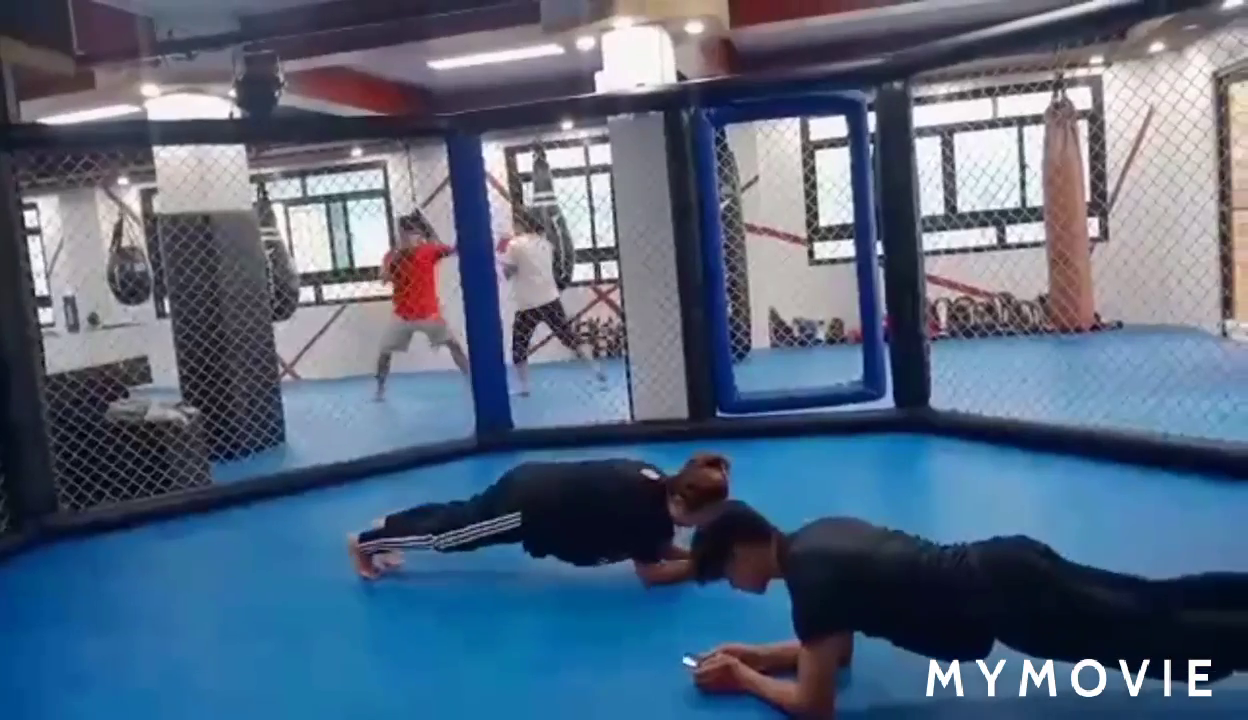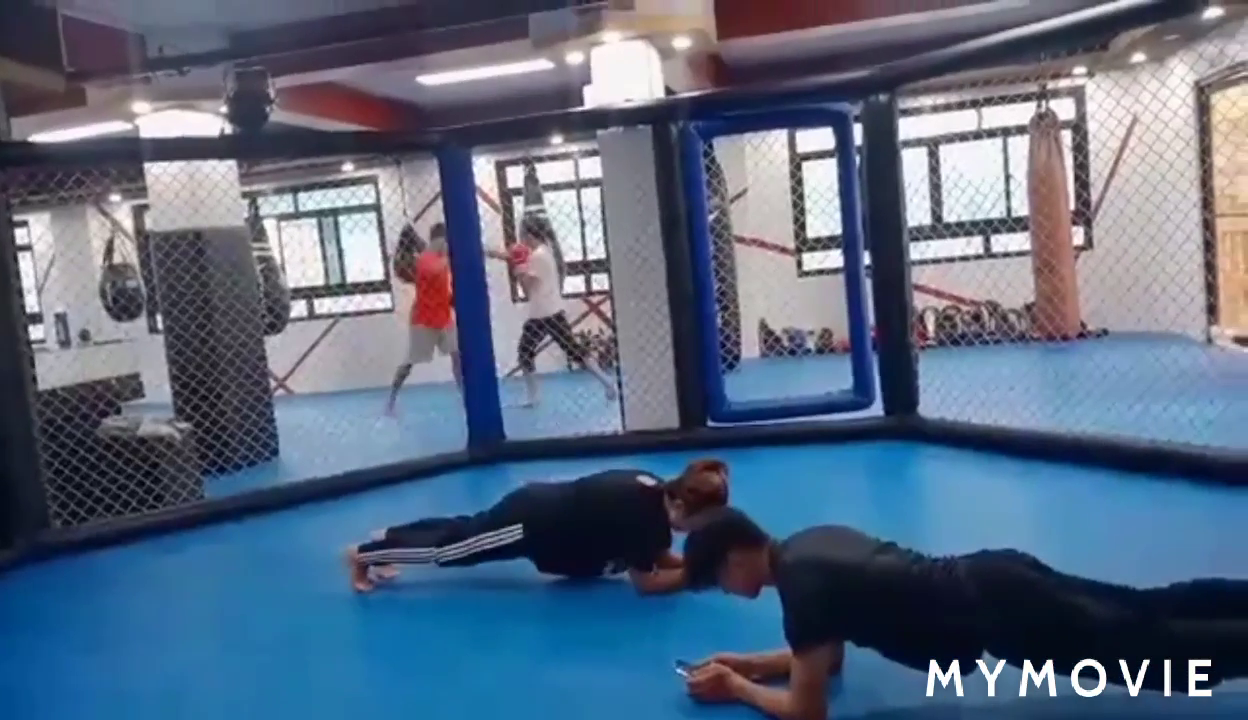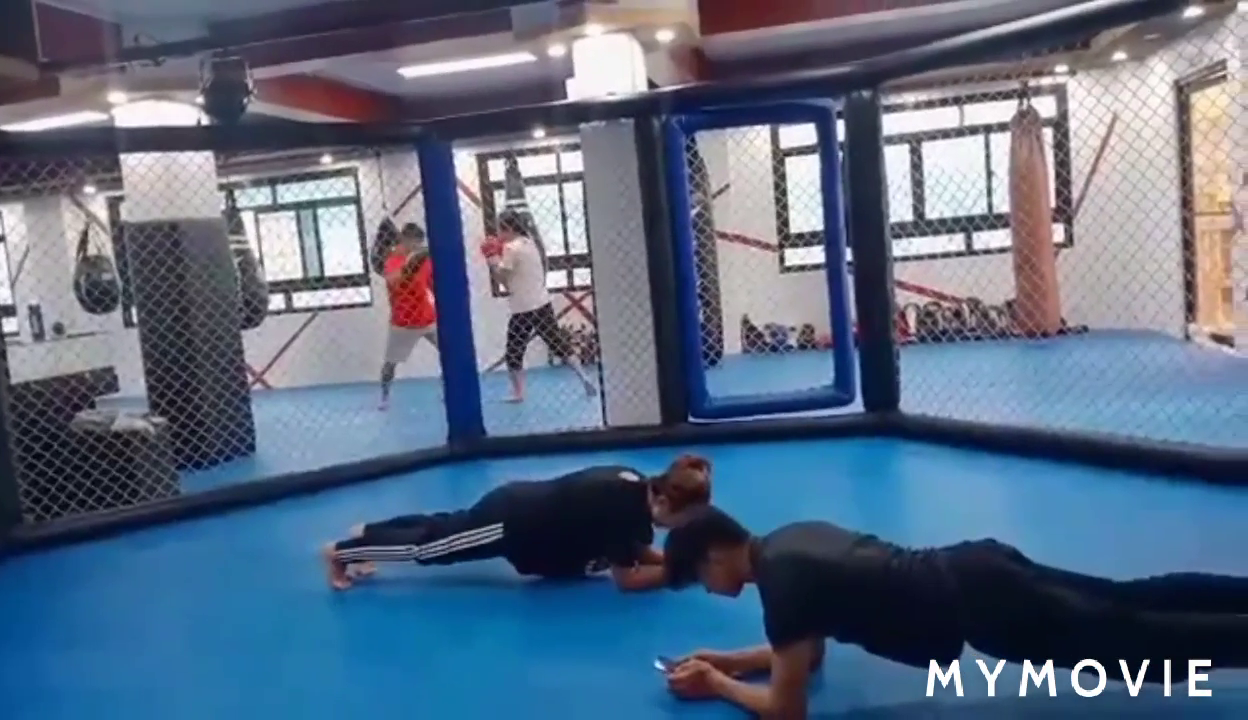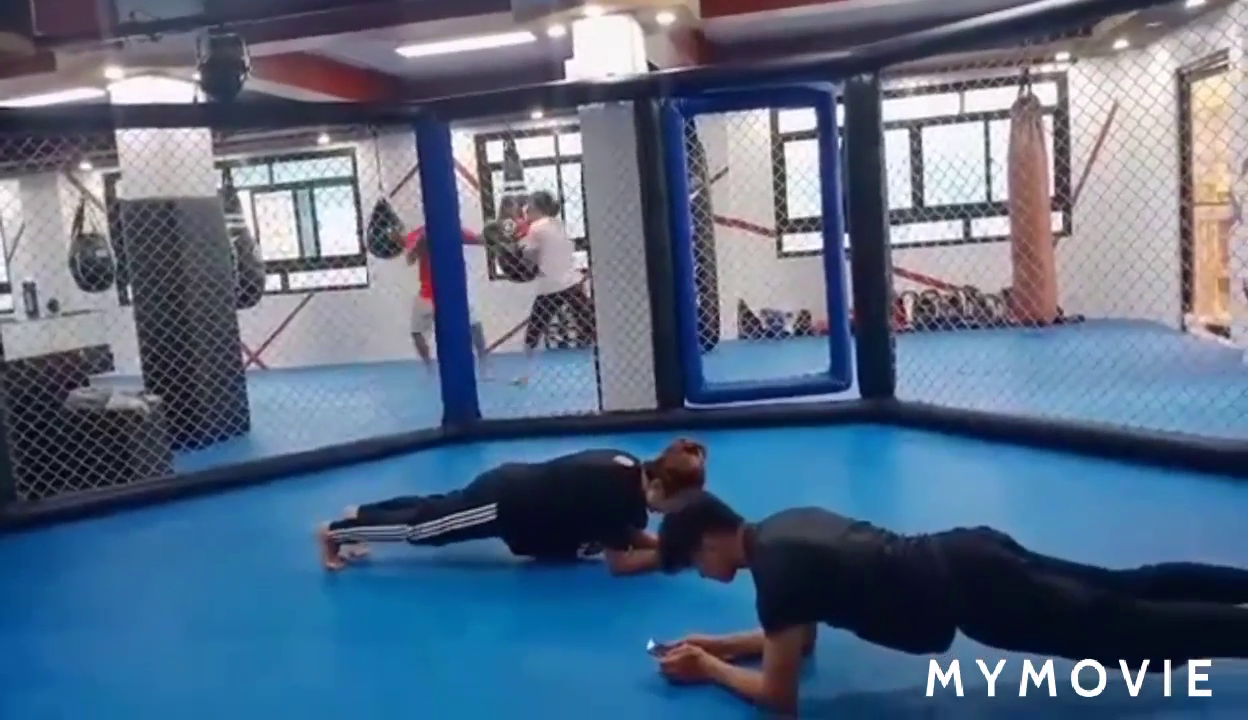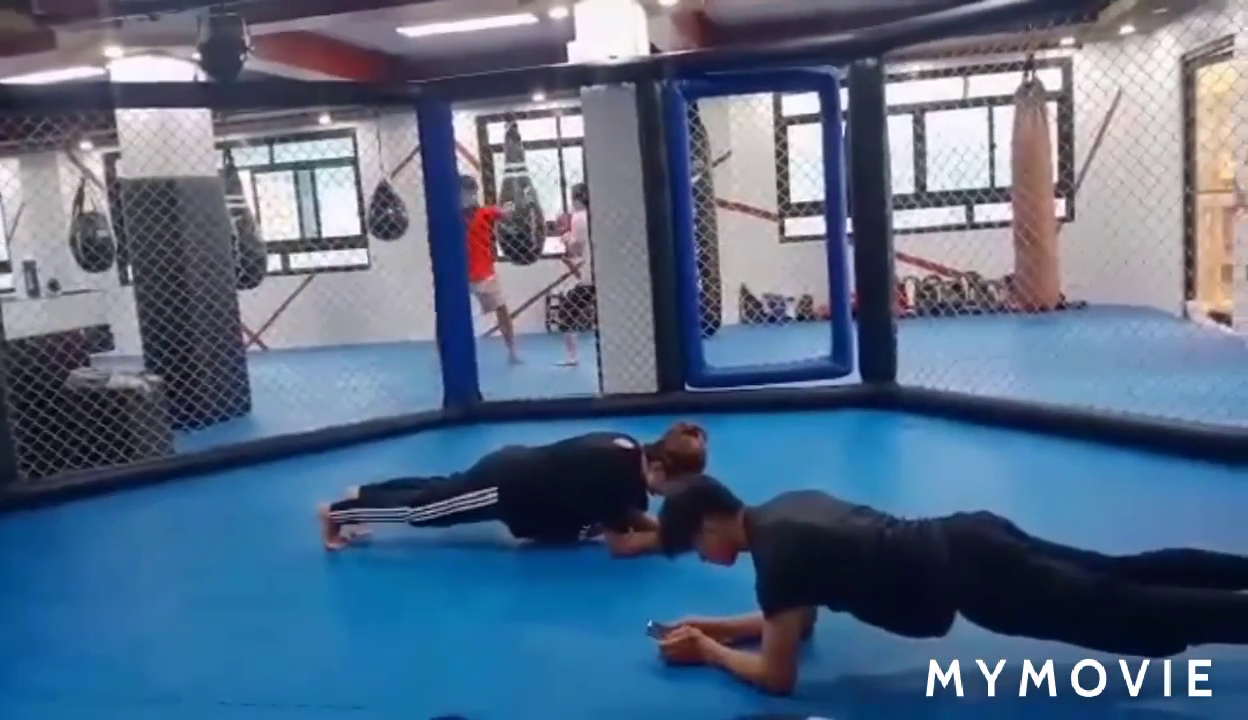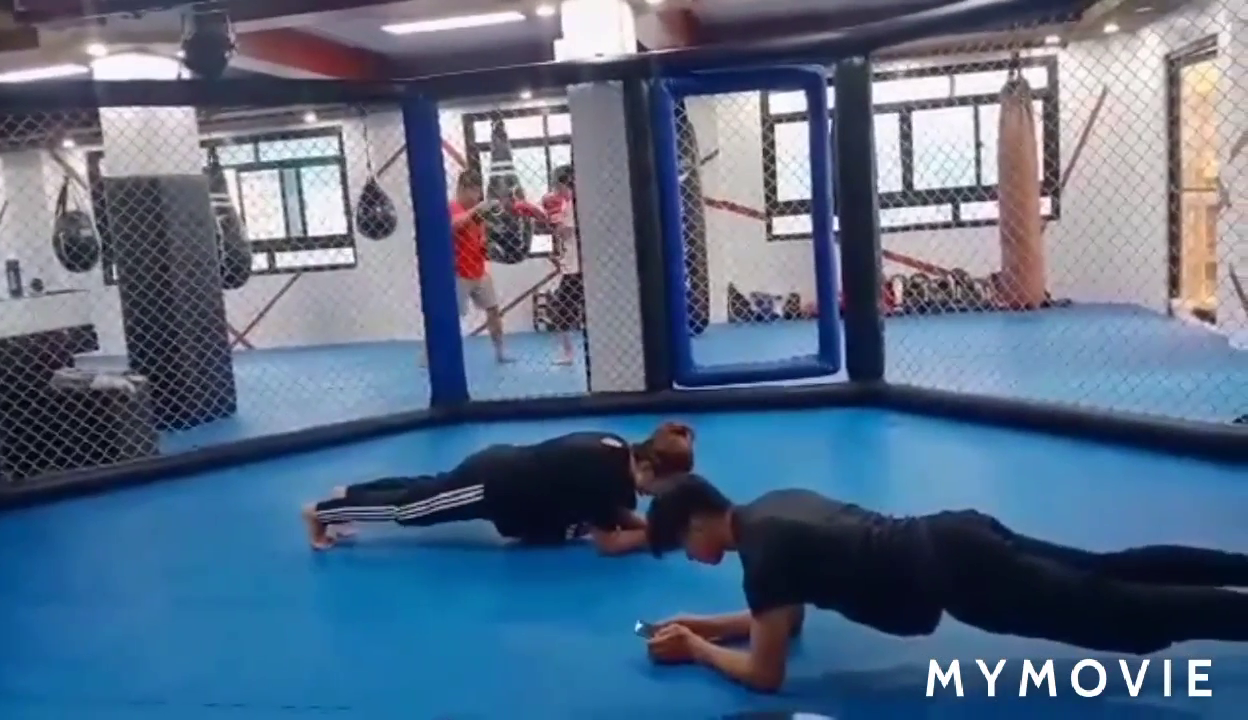
dt=0.4s
person 1, frame 1
left shoulder: (812, 578)
right shoulder: (816, 538)
right elbow: (836, 647)
right wrist: (758, 654)
left hip: (1011, 599)
right hip: (1008, 565)
left knee: (1168, 641)
right knee: (1164, 603)
person 1, frame 2
left shoulder: (802, 586)
right shoulder: (807, 546)
right elbow: (826, 654)
right wrist: (751, 663)
left hip: (1001, 611)
right hip: (999, 578)
left knee: (1155, 649)
right knee: (1155, 611)
person 1, frame 3
left shoulder: (783, 582)
right shoulder: (786, 543)
right elbow: (807, 651)
right wrist: (729, 659)
left hip: (978, 604)
right hip: (978, 570)
left knee: (1137, 642)
right knee: (1135, 604)
person 1, frame 4
left shoulder: (776, 569)
right shoulder: (781, 528)
right elbow: (798, 635)
left wrist: (710, 668)
right wrist: (719, 643)
left hip: (973, 591)
right hip: (971, 557)
left knee: (1132, 631)
right knee: (1127, 592)
person 1, frame 5
left shoulder: (777, 552)
right shoulder: (782, 512)
left elbow: (778, 675)
right elbow: (798, 618)
left wrist: (709, 650)
right wrist: (717, 625)
left hip: (972, 576)
right hip: (971, 540)
left knee: (1136, 620)
right knee: (1126, 577)
person 1, frame 6
left shoulder: (763, 551)
right shoulder: (769, 511)
left elbow: (766, 673)
right elbow: (785, 617)
left wrist: (696, 649)
right wrist: (703, 624)
left hip: (958, 574)
right hip: (957, 538)
left knee: (1120, 616)
right knee: (1109, 574)
person 2, frame 1
left shoulder: (661, 486)
right shoulder: (644, 505)
left elbow: (665, 549)
right elbow: (652, 572)
left hip: (537, 484)
right hip: (531, 505)
left knee: (460, 515)
right knee: (448, 534)
left ankle: (387, 526)
right ankle: (365, 541)
person 2, frame 2
left shoulder: (656, 493)
right shoulder: (643, 511)
left elbow: (660, 557)
right elbow: (646, 581)
left hip: (540, 506)
right hip: (534, 523)
left knee: (464, 531)
right knee: (450, 547)
left ankle: (388, 537)
right ankle: (365, 554)
person 2, frame 3
left shoulder: (638, 486)
right shoulder: (627, 506)
left elbow: (640, 551)
right elbow: (627, 577)
left hip: (521, 504)
right hip: (515, 524)
left knee: (443, 527)
right knee: (429, 544)
left ankle: (366, 533)
right ankle: (342, 551)
person 2, frame 4
left shoulder: (631, 471)
right shoulder: (619, 490)
left elbow: (632, 535)
right elbow: (620, 561)
left hip: (515, 487)
right hip: (507, 503)
left knee: (437, 510)
right knee: (421, 525)
left ankle: (360, 515)
right ankle: (335, 531)
person 2, frame 5
left shoulder: (632, 454)
right shoulder: (619, 473)
left elbow: (632, 515)
right elbow: (620, 543)
left hip: (516, 470)
right hip: (509, 487)
left knee: (438, 490)
right knee: (422, 508)
left ankle: (361, 495)
right ankle: (336, 511)
person 2, frame 6
left shoulder: (619, 453)
right shoulder: (607, 471)
left elbow: (619, 513)
right elbow: (608, 541)
left wrist: (650, 524)
left hip: (502, 468)
right hip: (495, 485)
left knee: (425, 490)
right knee: (408, 506)
left ankle: (347, 495)
right ankle: (322, 512)
person 3, frame 1
left shoulder: (514, 245)
right shoulder: (545, 243)
left elbow: (508, 273)
left wrist: (504, 254)
left hip: (527, 305)
right hip: (550, 300)
left knee: (519, 347)
right knee: (568, 336)
left ankle: (523, 386)
right ankle: (596, 368)
person 3, frame 2
left shoulder: (537, 255)
right shoulder: (545, 250)
left elbow: (529, 286)
left wrist: (520, 267)
left hip: (541, 314)
right hip: (555, 311)
left knee: (525, 353)
right knee: (574, 348)
left ankle: (532, 397)
right ankle: (605, 382)
person 3, frame 3
left shoulder: (510, 249)
right shoulder: (530, 244)
left elbow: (501, 278)
left wrist: (493, 258)
left hip: (524, 309)
right hip: (543, 303)
left knee: (514, 351)
right knee: (560, 343)
left ankle: (518, 392)
right ankle: (584, 379)
person 3, frame 4
left shoulder: (536, 227)
right shoulder: (561, 225)
left elbow: (530, 256)
left wrist: (524, 238)
left hip: (550, 288)
right hip: (573, 283)
left knee: (535, 329)
right knee: (590, 325)
left ankle: (525, 372)
person 3, frame 5
left shoulder: (578, 219)
left elbow: (575, 251)
left wrist: (567, 236)
left hip: (591, 278)
left knee: (571, 311)
left ankle: (571, 355)
person 3, frame 6
left shoulder: (569, 204)
left elbow: (564, 234)
left wrist: (555, 215)
left hip: (575, 267)
left knee: (563, 308)
left ankle: (568, 353)
person 4, frame 1
left shoulder: (430, 249)
right shoulder: (391, 256)
left elbow: (452, 249)
right elbow: (384, 278)
right wrist: (399, 252)
left hip: (430, 312)
right hip: (403, 315)
left knee: (453, 344)
right knee: (385, 351)
right ankle: (380, 389)
person 4, frame 2
left shoulder: (443, 261)
right shoulder: (425, 259)
right elbow: (438, 269)
left hip: (444, 320)
right hip: (424, 321)
left knee: (458, 355)
right knee: (409, 362)
right ankle: (392, 400)
person 4, frame 3
left shoulder: (426, 260)
right shoulder: (393, 260)
left elbow: (434, 285)
right elbow: (390, 284)
right wrist: (409, 261)
left hip: (429, 319)
right hip: (403, 323)
right knee: (390, 362)
right ankle: (385, 397)
person 4, frame 4
right shoulder: (417, 235)
left elbow: (479, 240)
right elbow: (409, 259)
right wrist: (422, 239)
right hip: (427, 295)
left knee: (476, 327)
right knee: (416, 333)
left ankle: (483, 369)
right ankle: (431, 371)
person 4, frame 5
left shoulder: (486, 212)
left elbow: (506, 213)
right wrist: (461, 211)
left hip: (484, 275)
left knee: (501, 310)
left ankle: (512, 353)
person 4, frame 6
left shoulder: (476, 212)
right shoulder: (452, 209)
right elbow: (456, 225)
left wrist: (487, 247)
right wrist: (479, 208)
left hip: (478, 273)
right hip: (458, 275)
left knee: (493, 309)
left ankle: (499, 351)
